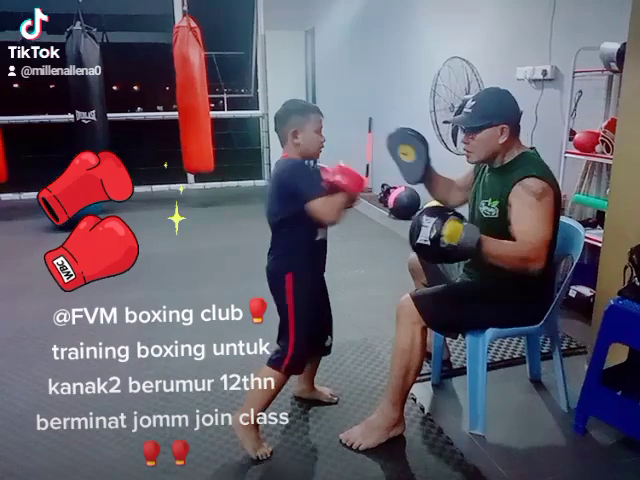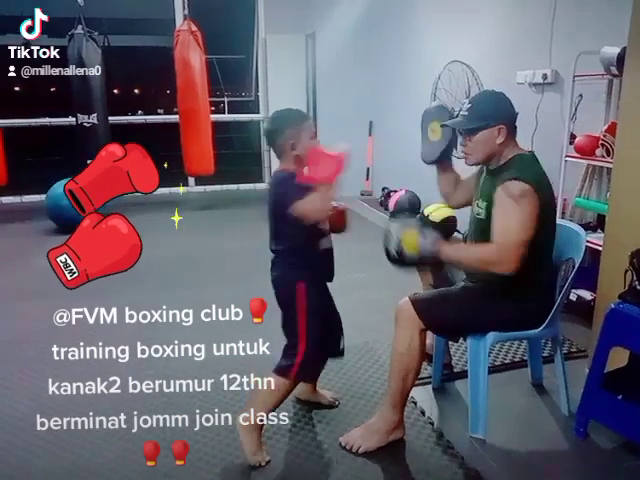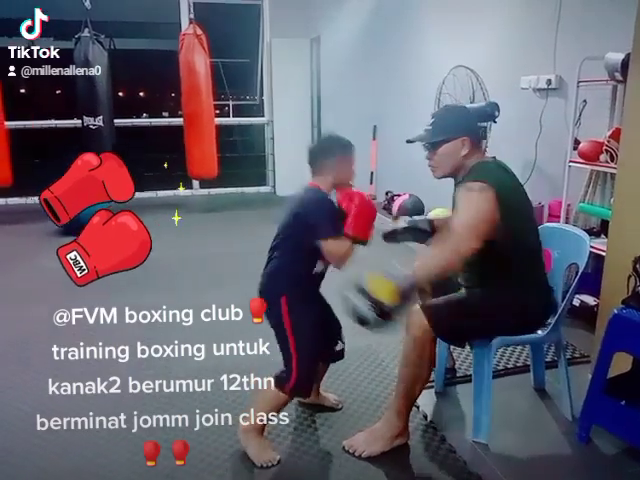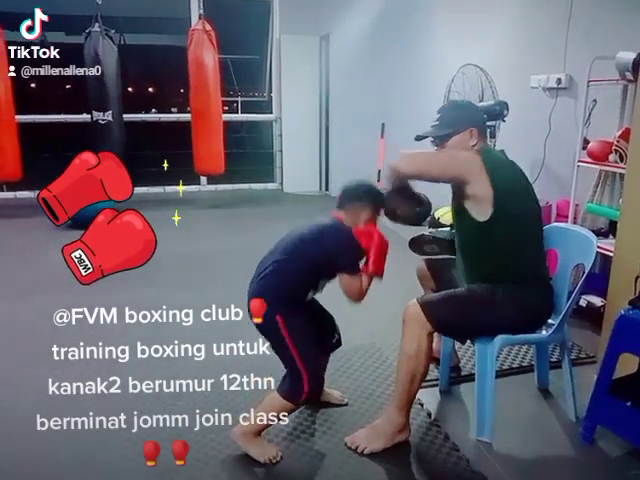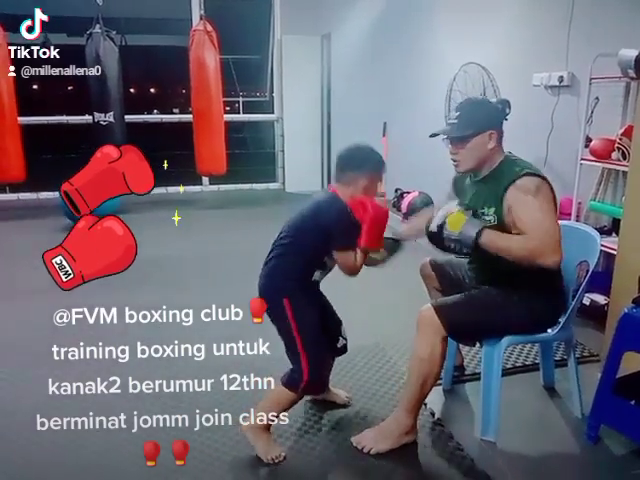
dt=0.4s
person 1, frame 1
left shoulder: (531, 183)
right shoulder: (489, 164)
left elbow: (533, 258)
right elbow: (454, 196)
left wrist: (472, 242)
right wrist: (423, 171)
left hip: (517, 295)
right hip: (484, 274)
left knee: (410, 308)
right knee: (419, 261)
left ankle: (390, 417)
right ankle: (433, 341)
person 1, frame 2
left shoulder: (518, 185)
right shoulder: (498, 166)
left elbow: (503, 260)
right elbow: (457, 197)
left wrist: (436, 248)
right wrist: (441, 159)
left hip: (517, 299)
right hip: (493, 282)
left knee: (409, 312)
left ankle: (390, 421)
right ankle: (439, 341)
person 1, frame 3
left shoulder: (479, 186)
right shoulder: (480, 175)
left elbow: (460, 244)
right elbow: (462, 227)
left wrist: (401, 285)
left hip: (519, 301)
right hip: (493, 286)
left knee: (421, 318)
right knee: (422, 274)
left ankle: (394, 427)
right ankle: (431, 357)
person 1, frame 4
left shoulder: (475, 164)
right shoulder: (498, 166)
left elbow: (407, 164)
left wrist: (397, 187)
right wrist: (451, 238)
left hip: (519, 300)
right hip: (513, 284)
left knee: (417, 313)
left ankle: (395, 423)
person 1, frame 5
left shoulder: (523, 186)
right shoulder: (469, 176)
left elbow: (549, 254)
right elbow: (442, 213)
left wrist: (478, 234)
left hip: (531, 300)
right hip: (490, 280)
left knee: (431, 318)
right knee: (430, 268)
left ankle: (403, 424)
right ankle: (449, 351)
person 2, frame 1
left shoulder: (290, 170)
right shoulder: (299, 172)
right elbow: (328, 214)
left wrist: (332, 190)
right wrist: (346, 190)
left hip: (305, 267)
right hip: (294, 270)
left knee: (319, 330)
right knee: (292, 347)
left ankle: (306, 386)
right ankle: (246, 419)
person 2, frame 2
left shoulder: (302, 181)
right shoulder: (287, 185)
right elbow: (317, 211)
left wrist: (335, 217)
right wrist: (325, 179)
left hip: (312, 275)
right hip: (297, 279)
left knee: (329, 336)
right knee: (301, 354)
left ankle: (307, 389)
right ankle: (250, 423)
person 2, frame 3
left shoulder: (315, 198)
right shoulder: (320, 205)
left elbow: (325, 243)
right elbow: (338, 256)
left wrist: (349, 224)
right wrist: (355, 228)
left hip: (299, 286)
right hip: (284, 291)
left knee: (331, 337)
right knee: (300, 367)
left ankle: (312, 393)
right ankle: (251, 429)
person 2, frame 4
left shoulder: (329, 230)
right shoulder: (344, 239)
right elbow: (355, 293)
left wrist: (360, 259)
right wrist: (372, 264)
left hip: (277, 294)
right hip: (272, 304)
left knee: (328, 333)
right knee: (304, 381)
left ankle: (317, 391)
right ankle: (247, 432)
person 2, frame 5
left shoulder: (331, 201)
right shoulder: (338, 212)
left elbow: (335, 249)
right elbow: (352, 266)
left wrist: (362, 224)
right wrist: (370, 232)
left hip: (299, 282)
right hip: (284, 289)
left knee: (333, 337)
right knee: (308, 369)
left ankle: (321, 390)
right ankle: (257, 425)
